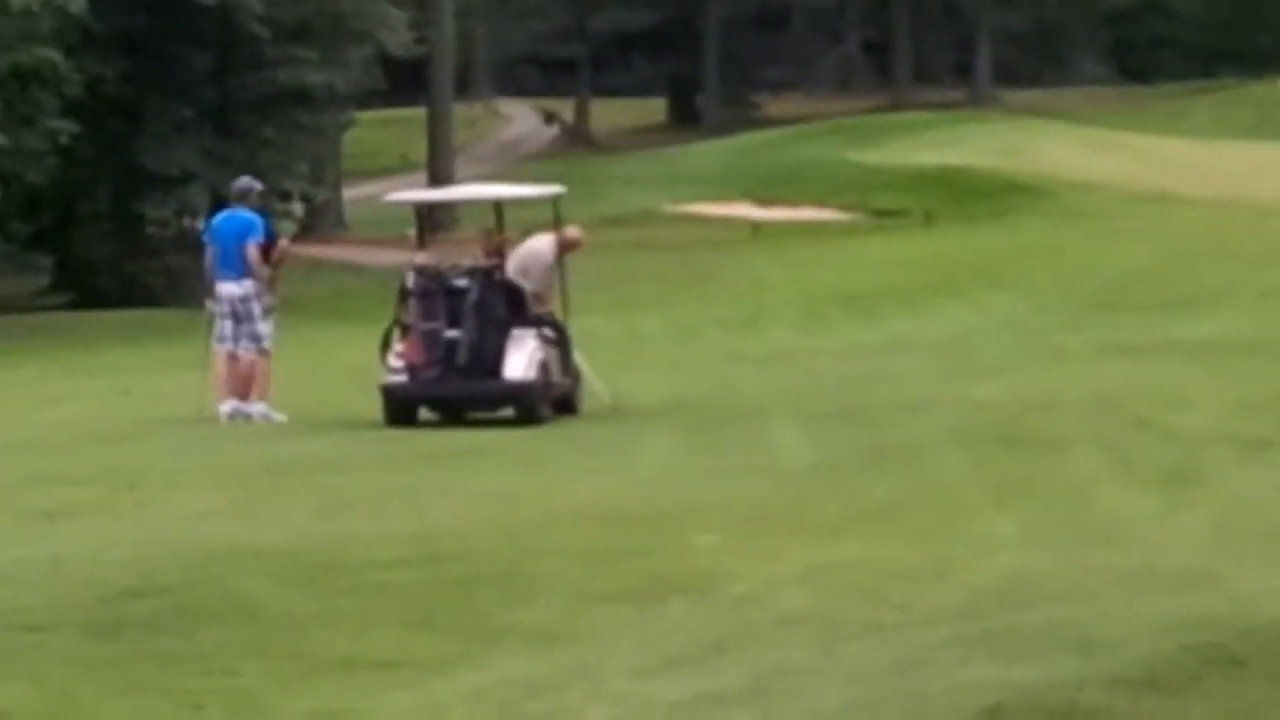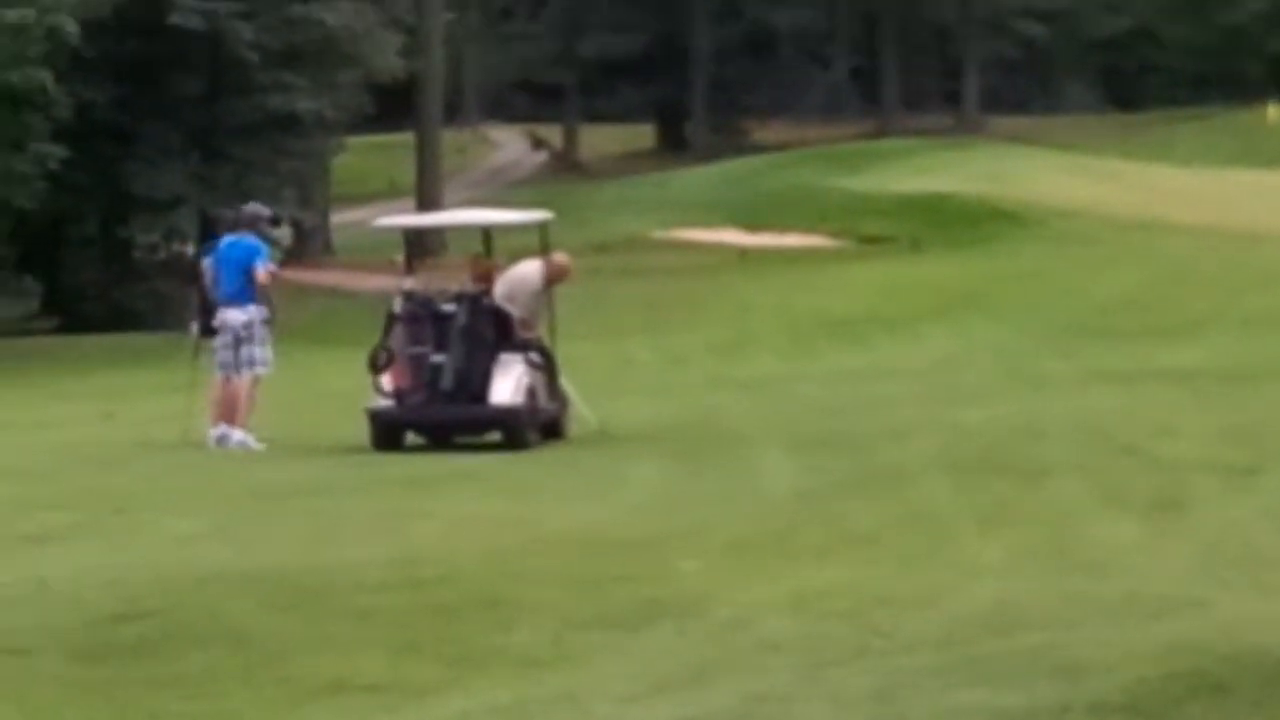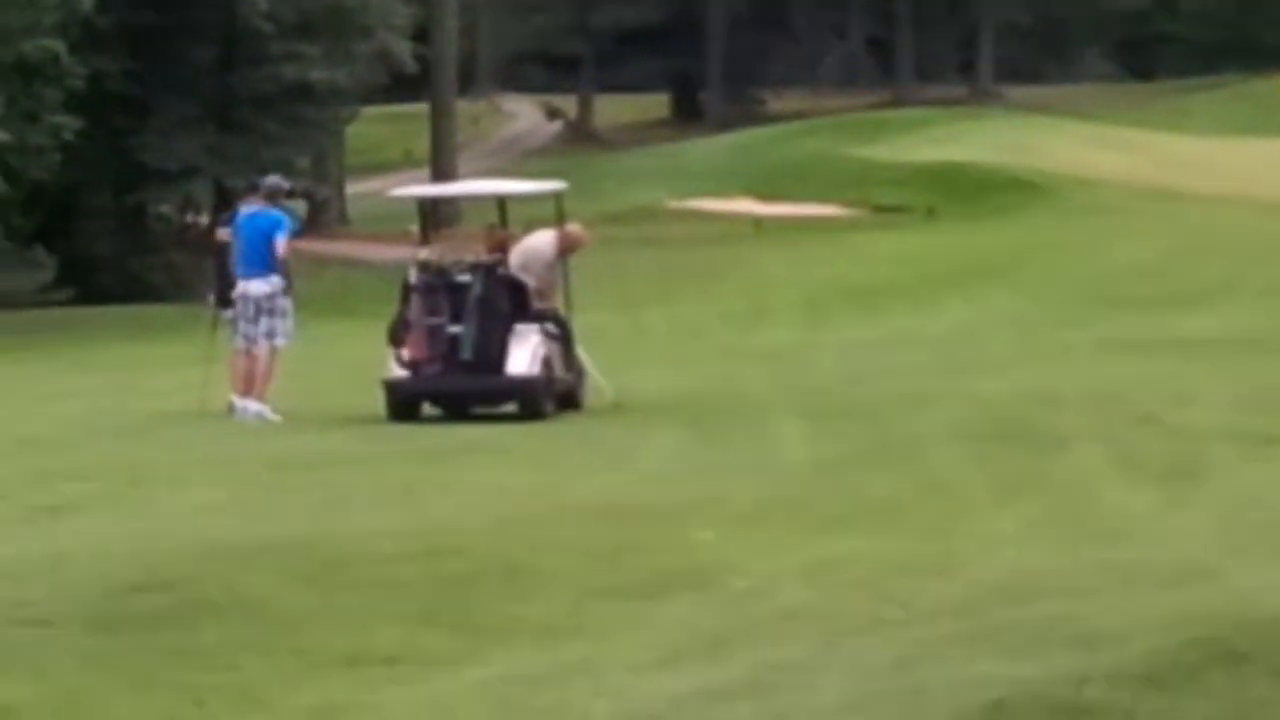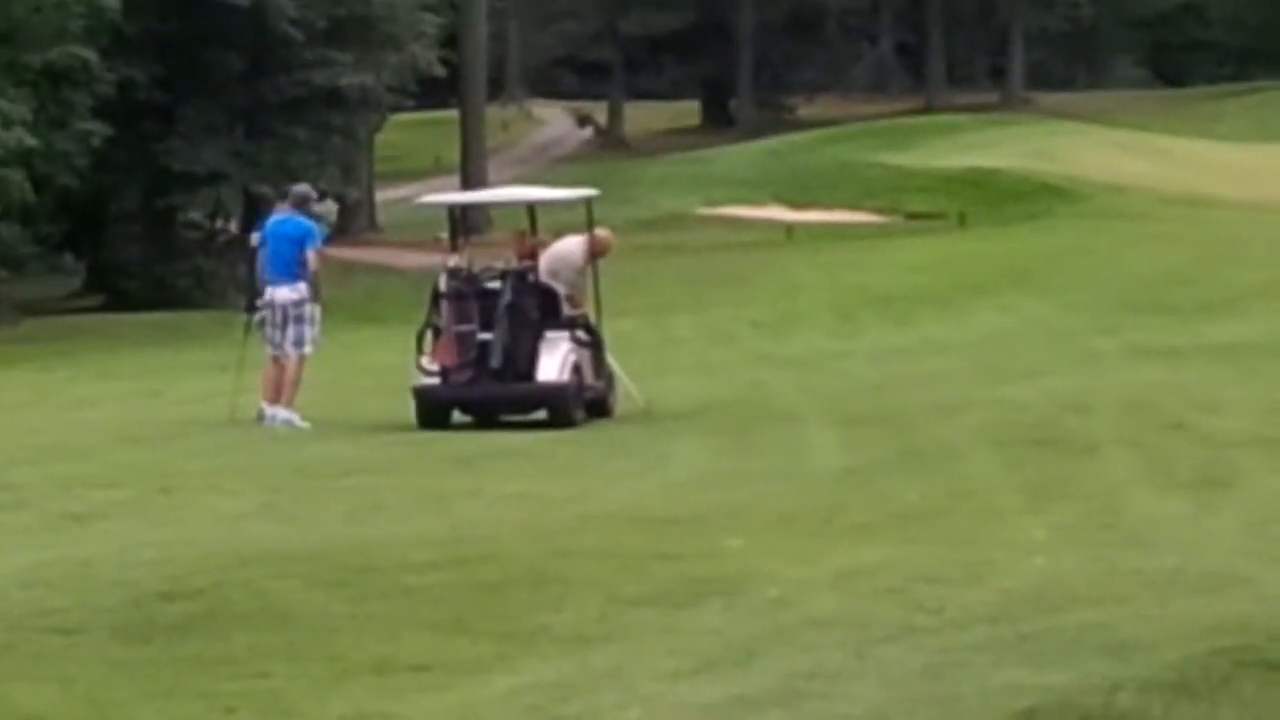
dt=0.7s
person 1, frame 1
left shoulder: (216, 221)
right shoulder: (253, 220)
left elbow: (209, 261)
right elbow: (254, 259)
left wrist: (215, 287)
right wrist: (267, 290)
left hip: (222, 288)
right hip: (247, 287)
left knee: (224, 348)
right knee: (261, 347)
left ankle: (227, 404)
right ankle: (259, 405)
person 1, frame 2
left shoulder: (222, 243)
right shoulder: (257, 246)
left elbow: (209, 279)
right elbow: (262, 280)
right wrist: (269, 305)
left hip: (225, 313)
right hip: (250, 312)
left knee: (224, 373)
right knee: (250, 373)
left ankle: (218, 429)
right ankle: (239, 432)
person 1, frame 3
left shoulder: (242, 215)
right shoulder: (279, 219)
left elbow: (233, 251)
right elbow: (281, 253)
right wrist: (288, 281)
left hip: (245, 284)
right hip: (269, 283)
left knee: (244, 345)
right knee: (268, 345)
left ankle: (240, 401)
right ankle: (257, 403)
person 1, frame 4
left shoulder: (271, 223)
right shoulder: (309, 227)
left elbow: (261, 259)
right elbow: (312, 266)
left wrist: (264, 289)
right wrist: (316, 295)
left hip: (273, 291)
right hip: (298, 291)
left knee: (275, 352)
right knee: (297, 353)
left ankle: (269, 408)
right ankle: (285, 411)
